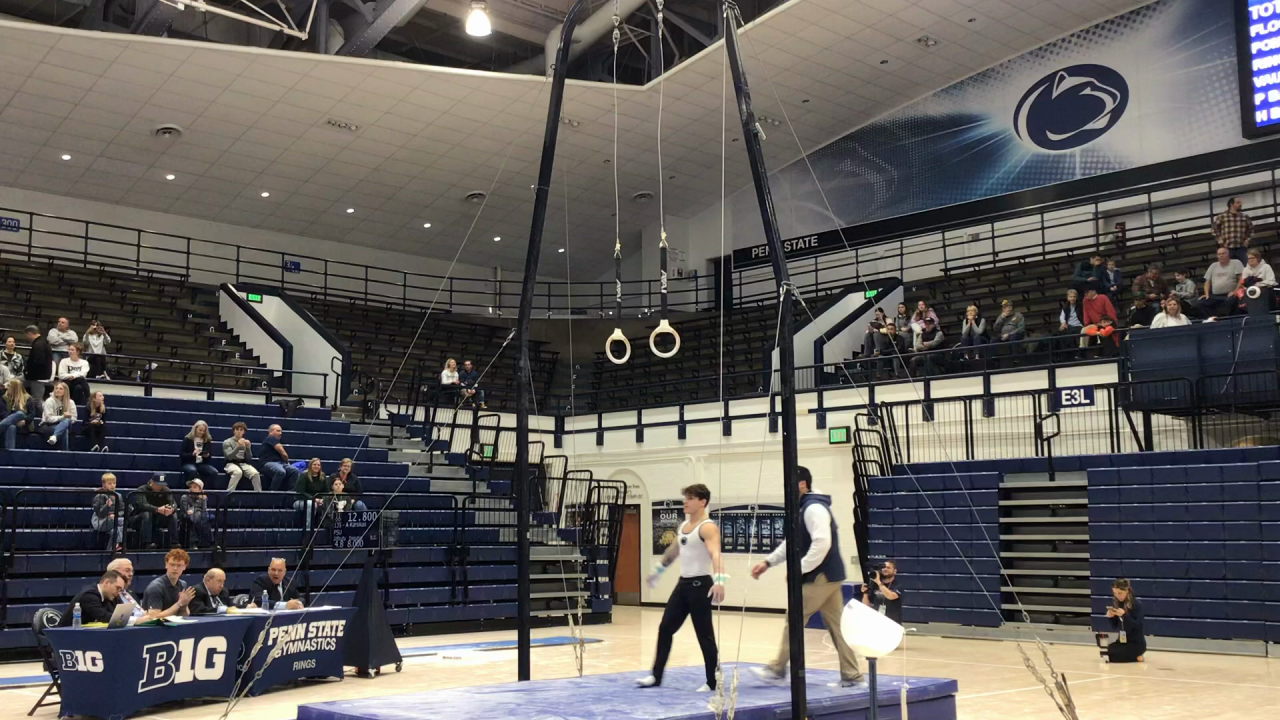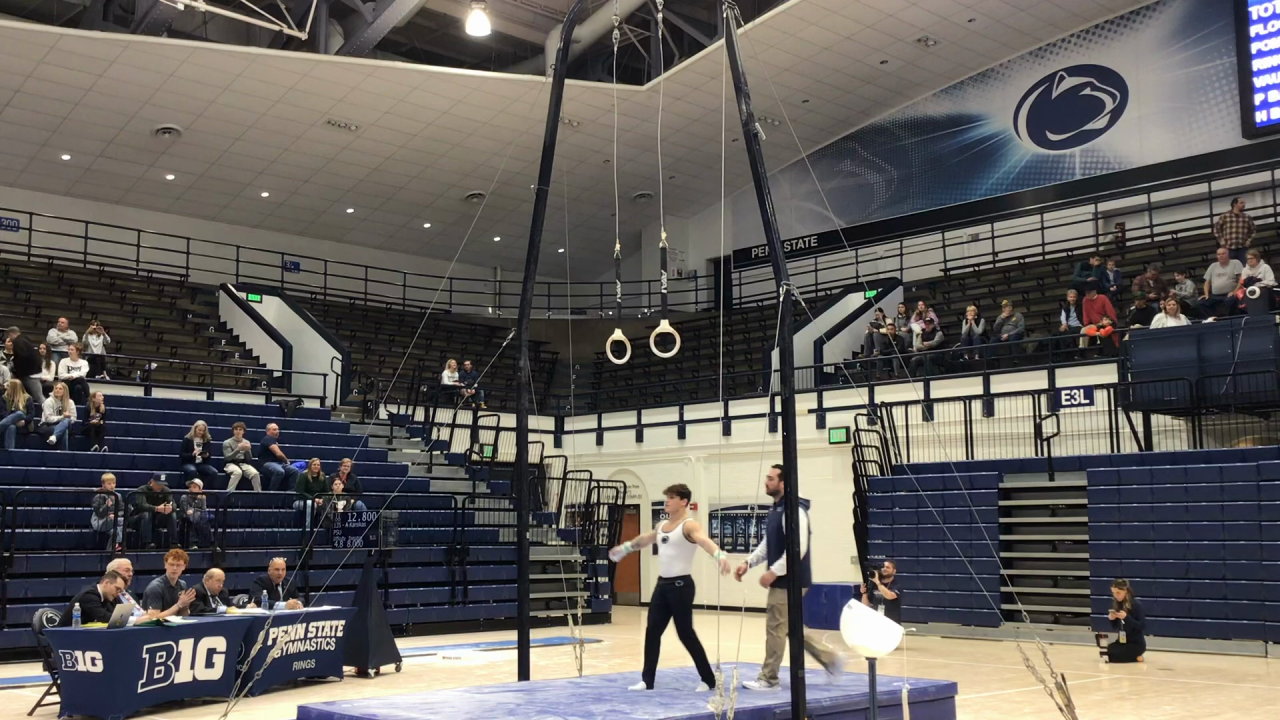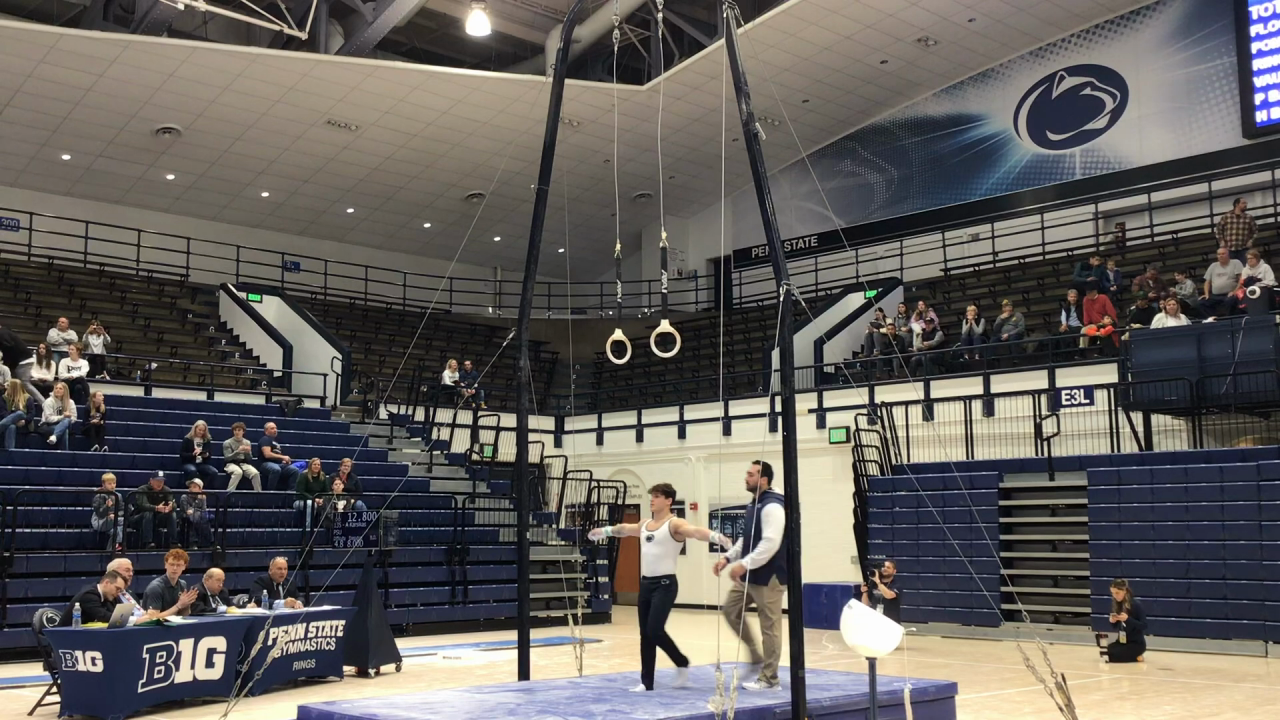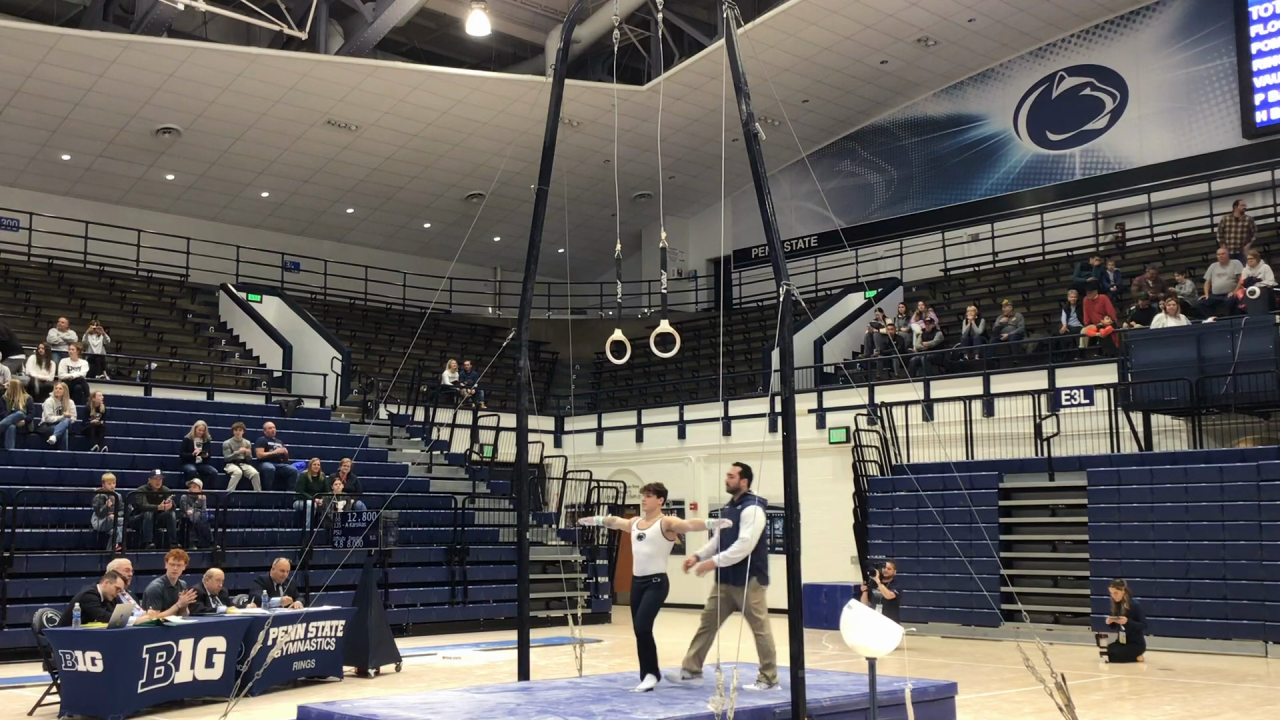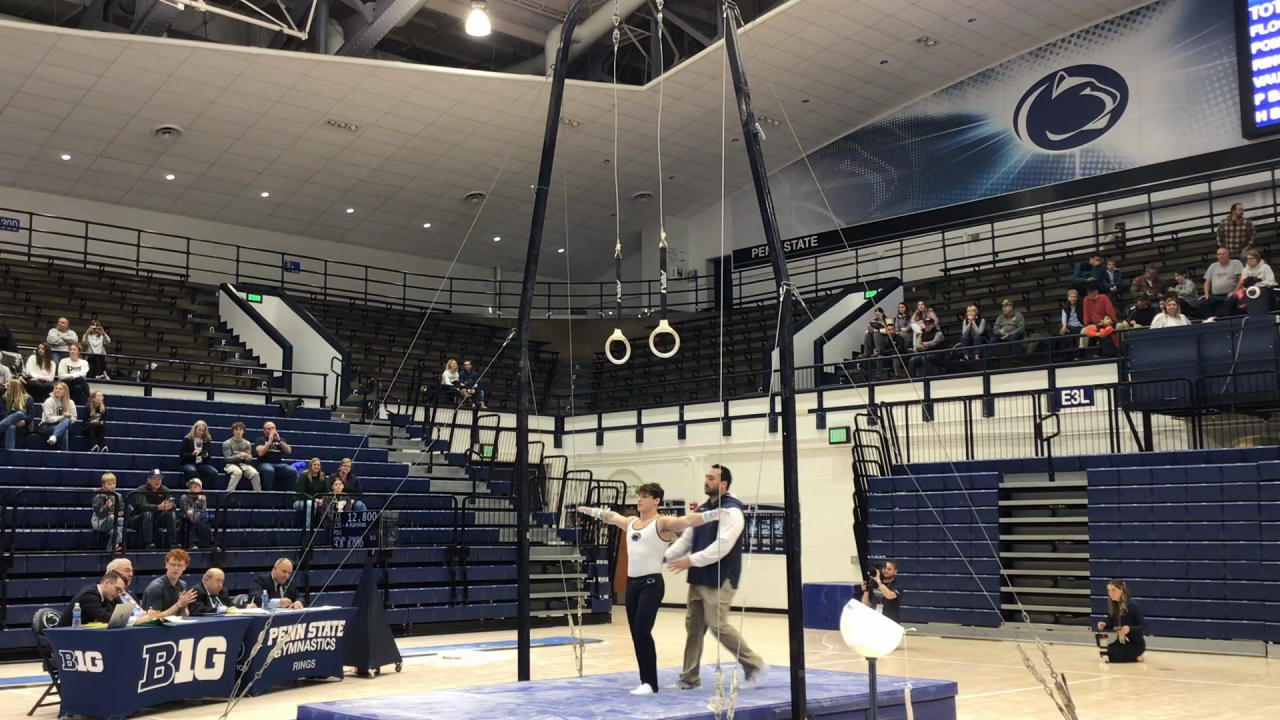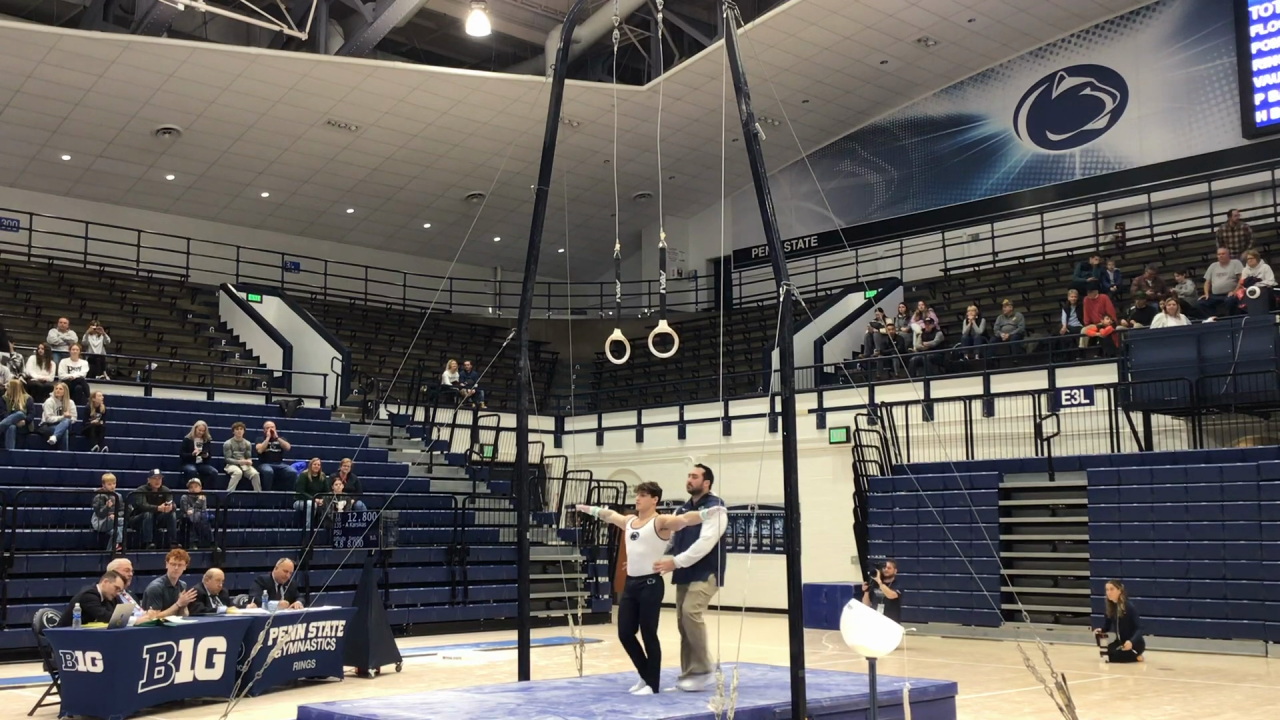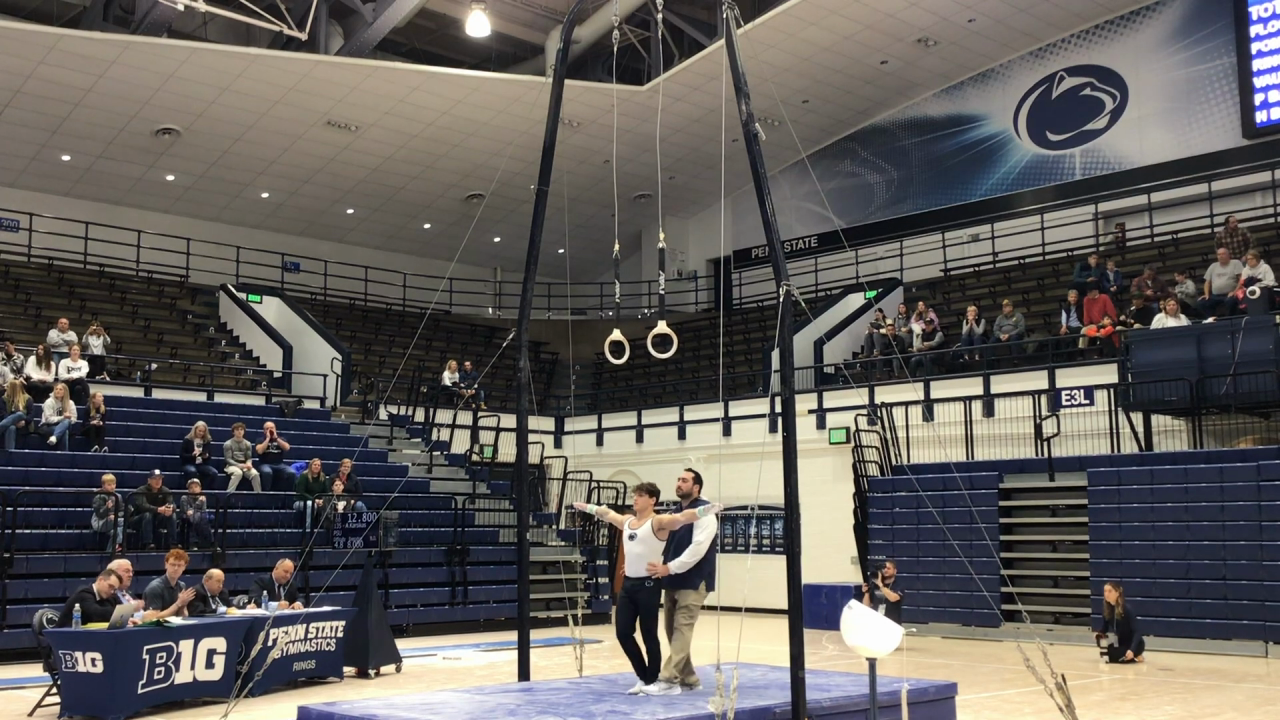
dt=0.2s
person 1, frame 1
left shoulder: (814, 508)
right shoulder: (802, 508)
left elbow: (822, 544)
left wrist: (800, 569)
right wrist: (767, 562)
left hip: (820, 575)
right hip: (827, 576)
right knee: (834, 624)
left ankle: (777, 669)
right ankle: (851, 674)
person 1, frame 2
right shoulder: (775, 509)
left elbow: (798, 548)
right elbow: (768, 544)
left wrist: (774, 572)
right wrist: (748, 563)
left hip: (789, 579)
right hip: (784, 579)
left knee: (775, 627)
right knee: (781, 625)
left ankle: (768, 678)
right ankle: (830, 658)
person 1, frame 3
left shoulder: (772, 506)
right shoulder: (752, 505)
left elbow: (770, 544)
left wrist: (744, 565)
right wrist: (728, 558)
left hip: (769, 576)
right hip: (751, 575)
left knee: (770, 625)
right knee: (730, 610)
left ankle: (768, 677)
right ankle: (757, 656)
person 1, frame 4
left shoulder: (752, 509)
right shoulder: (729, 507)
left elbow: (745, 545)
right elbow: (718, 539)
left wrist: (714, 562)
right wrist: (699, 556)
left hip: (749, 578)
right hip: (728, 578)
left knee: (758, 626)
right knee: (708, 621)
left ankle: (769, 679)
right ankle: (691, 669)
person 1, frame 5
left shoulder: (731, 511)
right shoulder: (701, 510)
left elbow: (722, 546)
right elbow: (685, 539)
left wrist: (691, 560)
right wrist: (664, 557)
left hip: (721, 579)
right hip: (699, 578)
left knee: (718, 625)
right knee: (693, 627)
left ankle: (755, 666)
right ankle: (689, 678)
person 1, frame 6
left shoulder: (714, 509)
right shoulder: (683, 510)
left elbow: (705, 544)
left wrist: (675, 562)
left hip: (706, 575)
right hip: (685, 576)
left knee: (691, 614)
right knee: (684, 623)
left ankle: (703, 670)
right ankle: (689, 674)
person 1, frame 7
left shoulder: (704, 514)
right shoulder: (673, 514)
left elbow: (697, 549)
left wrist: (669, 568)
left hip: (695, 582)
right hip: (674, 582)
left knee: (682, 628)
right knee: (673, 629)
left ankle: (668, 681)
right ankle: (688, 679)
person 2, frame 1
left shoulder: (707, 528)
right shoulder: (684, 526)
left elbow: (715, 555)
right elbow: (674, 551)
left wrist: (720, 580)
right wrist: (658, 570)
left hip: (700, 585)
right hip: (683, 584)
left knee: (704, 634)
right knee: (665, 628)
left ankle: (712, 682)
right ankle: (656, 676)
person 2, frame 2
left shoulder: (689, 526)
right shoulder: (662, 526)
left elbow: (705, 541)
right elbow: (644, 539)
left wrist: (720, 555)
right wrist: (625, 547)
left hip: (681, 584)
right hip: (662, 583)
left knee: (686, 634)
right knee: (652, 631)
left ankle: (708, 680)
right ankle: (647, 680)
person 2, frame 3
left shoulder: (674, 524)
right shoulder: (644, 525)
left elbow: (696, 531)
right elbow: (623, 529)
left wrist: (717, 537)
right wrist: (604, 531)
left hip: (665, 583)
right hip: (646, 583)
left knee: (654, 630)
right knee: (645, 633)
left ankle: (681, 663)
right ankle: (647, 681)
person 2, frame 4
left shoulder: (666, 523)
right shoulder: (635, 523)
left elbow: (690, 525)
right elbow: (614, 521)
left wrist: (714, 523)
right wrist: (595, 519)
left hip: (656, 582)
right hip: (637, 582)
left knee: (642, 627)
right knee: (640, 630)
left ankle: (653, 673)
right ankle: (646, 677)
person 2, frame 5
left shoulder: (662, 523)
right shoulder: (630, 522)
left elbow: (687, 521)
right elbow: (611, 516)
left wrist: (711, 514)
right wrist: (592, 511)
left hip: (651, 583)
right hip: (632, 582)
left knee: (642, 632)
right knee: (636, 635)
left ankle: (651, 683)
right ankle: (645, 681)
person 2, frame 6
left shoulder: (661, 522)
right shoulder: (629, 521)
left elbow: (685, 519)
right elbow: (609, 514)
left wrist: (709, 512)
right wrist: (590, 509)
left hip: (650, 583)
right hip: (631, 583)
left knee: (648, 635)
right knee: (625, 633)
left ankle: (653, 683)
right ankle: (645, 676)
person 2, frame 7
left shoulder: (659, 522)
right shoulder: (627, 521)
left elbow: (682, 517)
right elbow: (607, 513)
left wrist: (705, 510)
right wrist: (588, 507)
left hip: (648, 584)
right hip: (628, 584)
left knee: (649, 635)
right knee: (623, 633)
left ankle: (652, 682)
right ankle: (643, 678)
